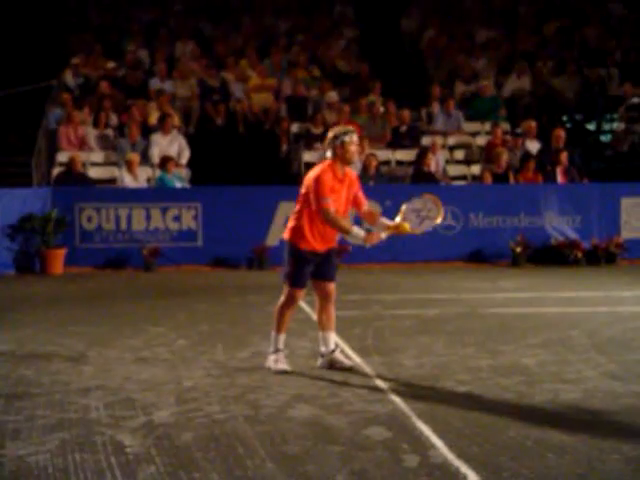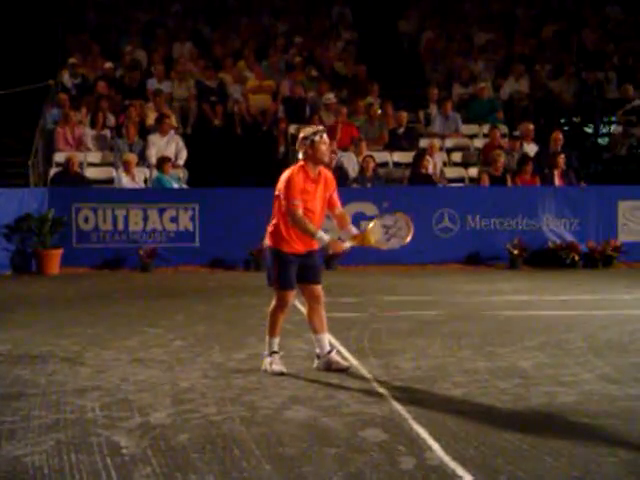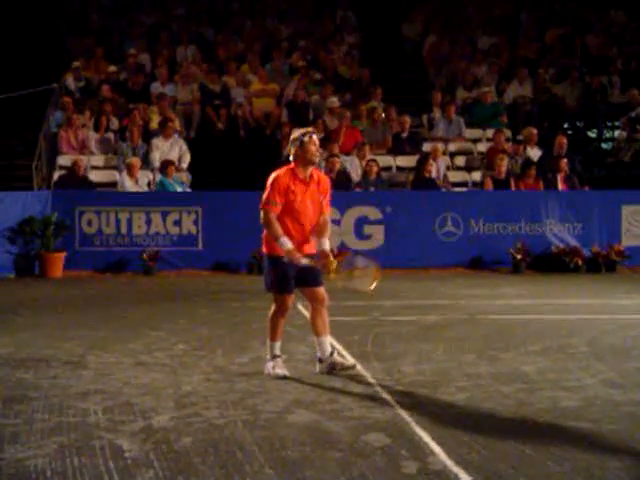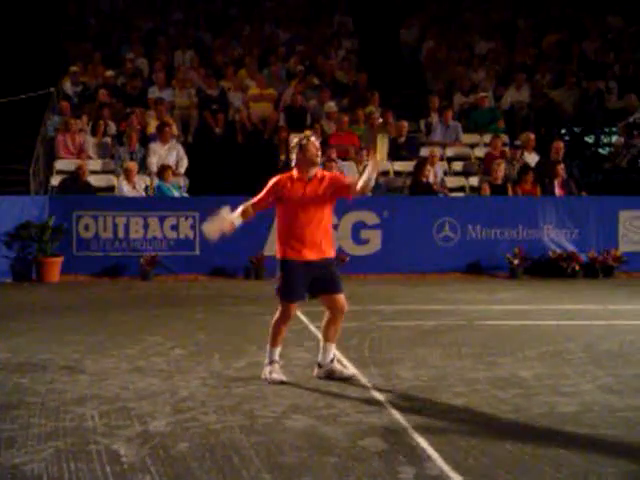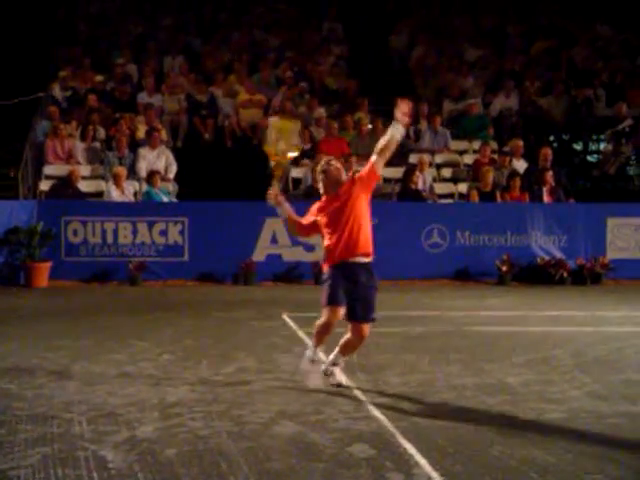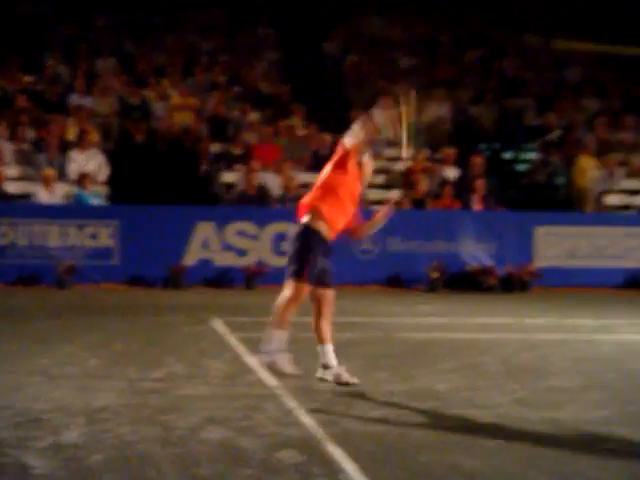
dt=0.4s
person 1, frame 1
left shoulder: (351, 177)
right shoulder: (320, 176)
left elbow: (364, 210)
right elbow: (328, 216)
right wrist: (361, 235)
left hip: (325, 246)
right hip: (302, 244)
left knee: (328, 296)
right knee: (292, 297)
left ankle: (328, 352)
right ankle: (276, 352)
person 1, frame 2
left shoulder: (327, 178)
right shoulder: (292, 177)
left elbow: (337, 212)
right elbow: (295, 218)
left wrist: (353, 232)
right wrist: (326, 239)
left hip: (309, 248)
right hip: (283, 247)
left knee: (317, 299)
right knee: (283, 300)
left ankle: (324, 354)
right ankle: (271, 355)
person 1, frame 3
left shoulder: (322, 181)
right shoulder: (280, 179)
left elbow: (323, 219)
right elbow: (269, 217)
left wrist: (325, 247)
right wrist: (287, 248)
left hip: (307, 251)
right hip: (282, 254)
left knee: (319, 300)
right knee: (283, 304)
left ankle: (326, 357)
right ankle: (274, 359)
person 1, frame 4
left shoulder: (332, 180)
right shoulder: (280, 184)
left elbow: (360, 187)
right elbow: (252, 206)
left wrist: (372, 168)
right wrist: (230, 220)
left hip: (323, 257)
right hip: (293, 259)
left knee: (339, 307)
right knee: (286, 312)
left ankle: (326, 362)
right ankle: (271, 364)
person 1, frame 5
left shoulder: (359, 187)
right shoulder: (319, 208)
left elbow: (381, 154)
right elbow: (300, 230)
left wrist: (399, 124)
right wrist: (282, 205)
left hip: (364, 268)
right hip: (337, 268)
left knee: (361, 332)
right knee: (331, 318)
left ankle: (332, 365)
right ankle: (312, 359)
person 1, frame 6
left shoulder: (354, 192)
right shoulder: (341, 169)
left elbow: (359, 232)
right elbow: (349, 143)
left wrist: (380, 217)
right wrist: (368, 125)
left hip: (322, 243)
right hip: (312, 236)
left knee: (325, 305)
right knee: (297, 291)
left ankle: (328, 365)
right ankle: (273, 349)
